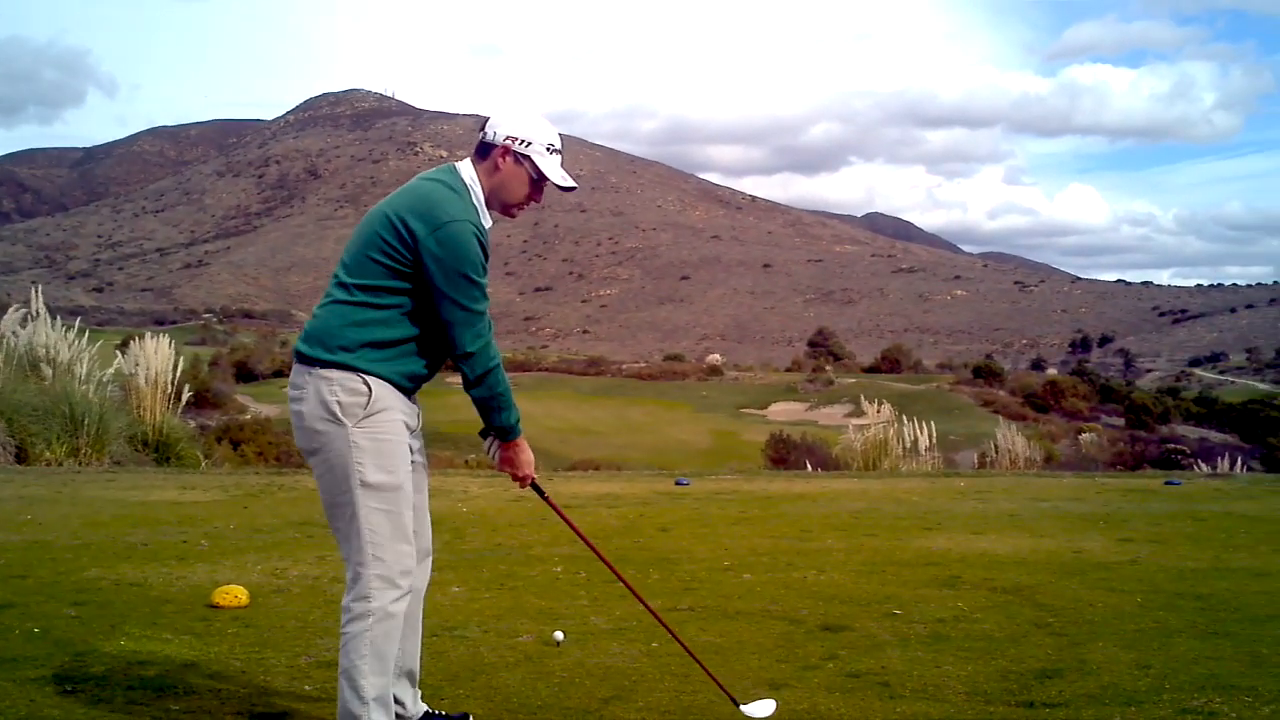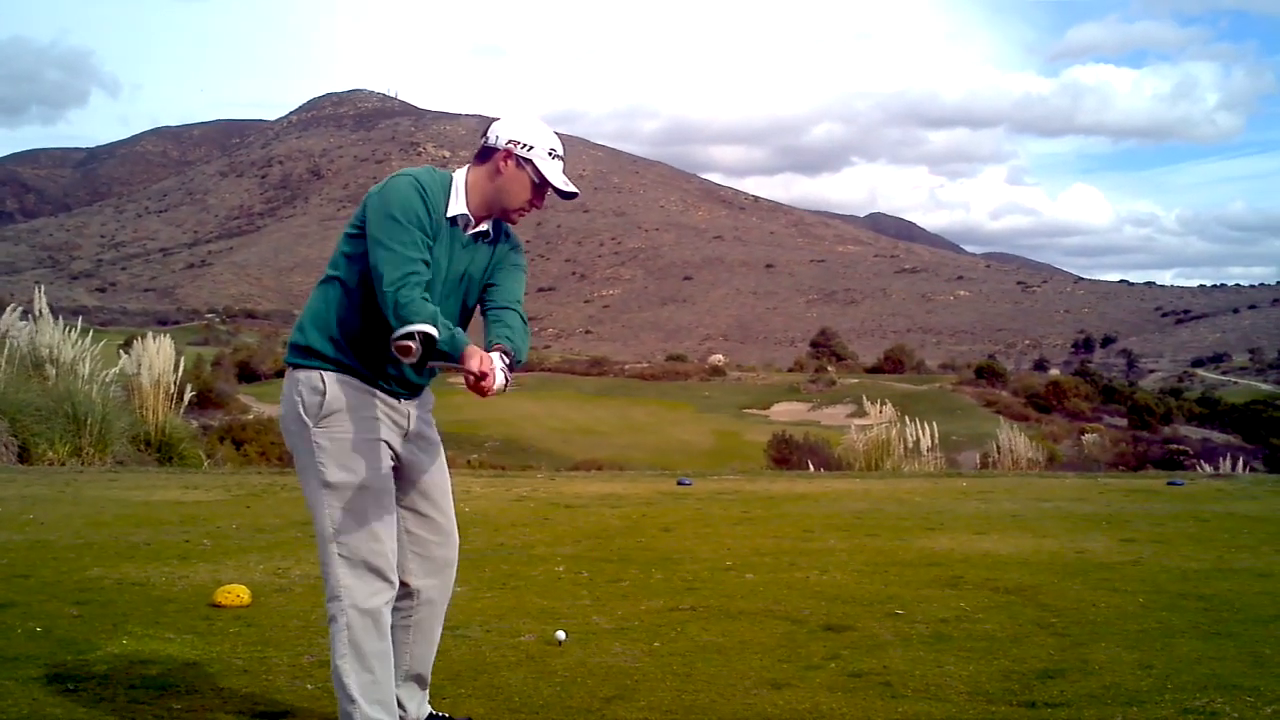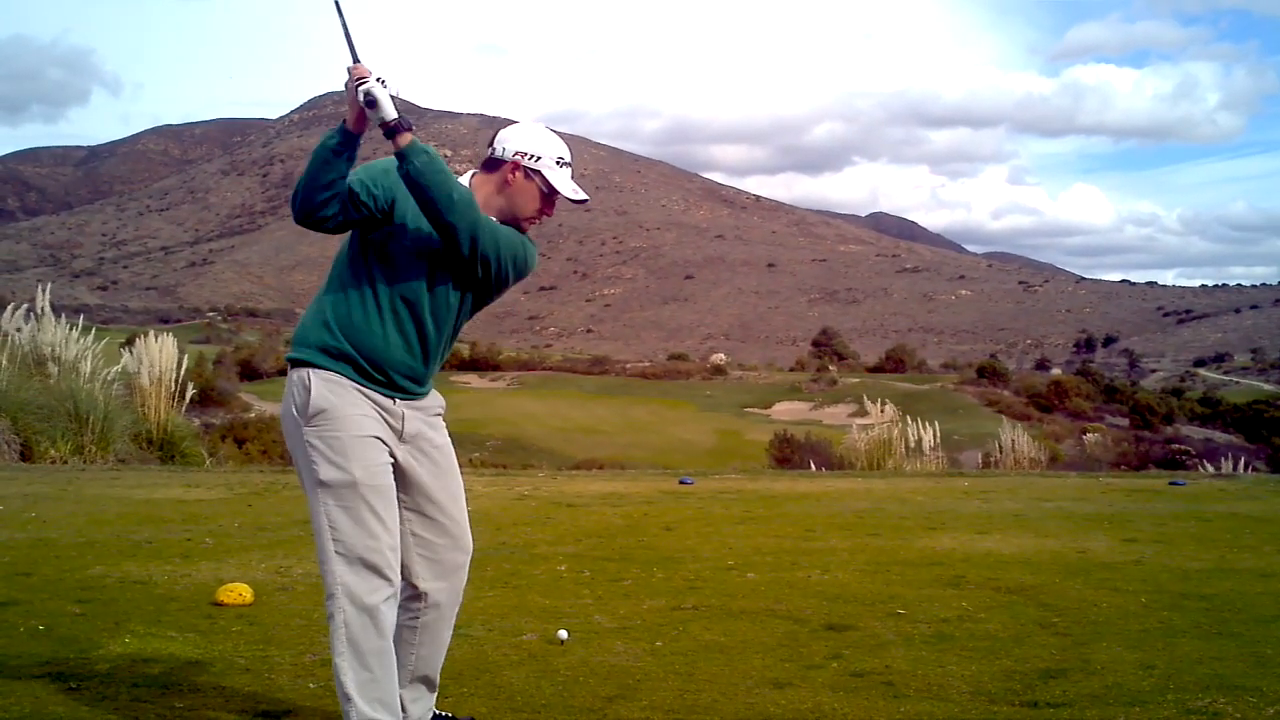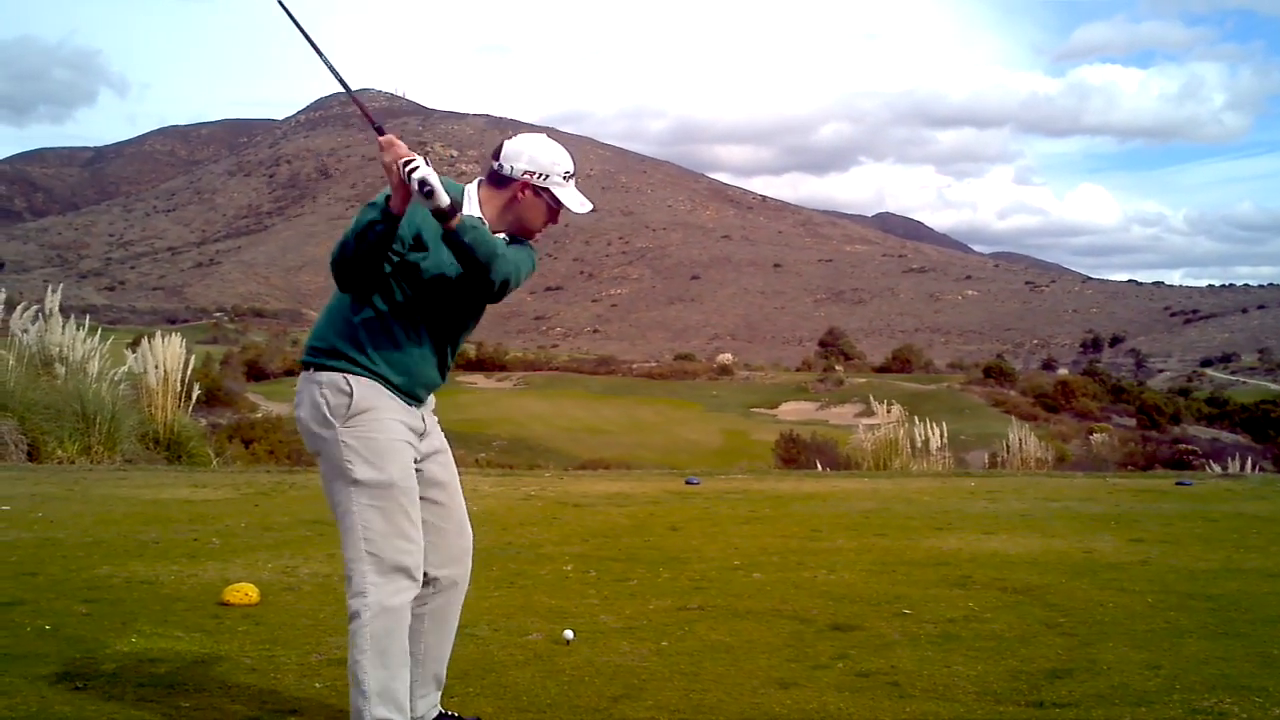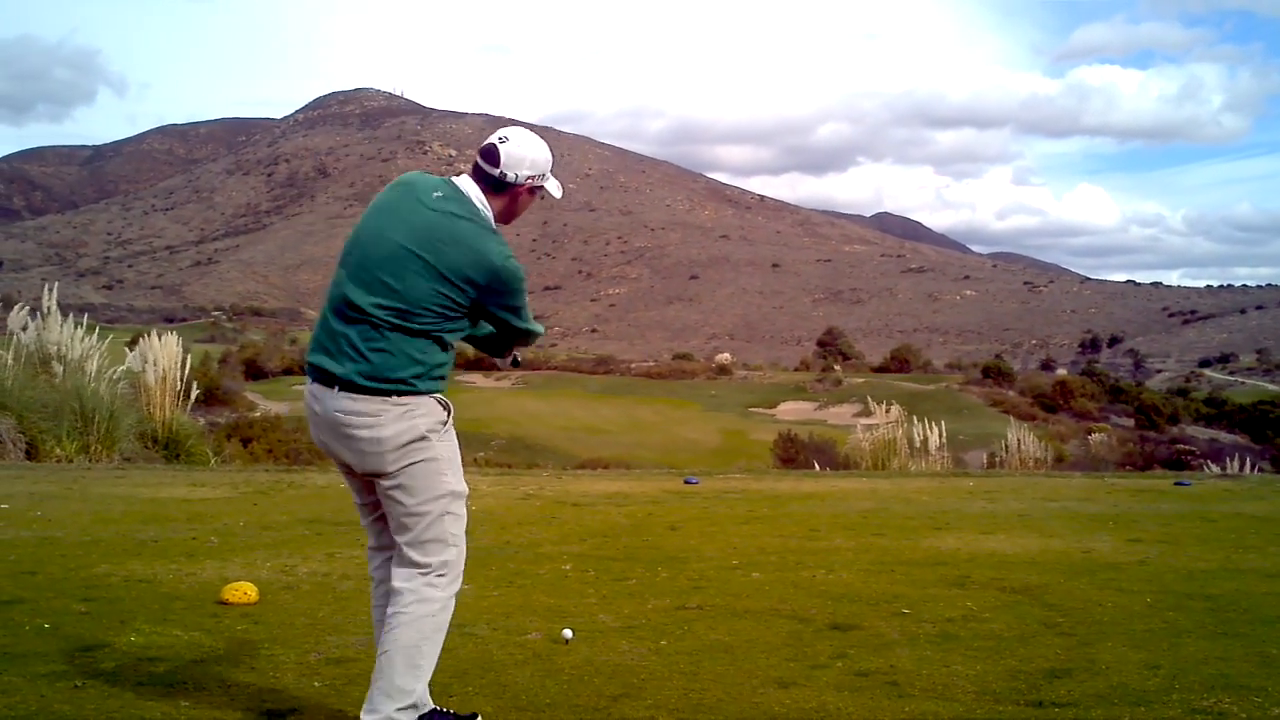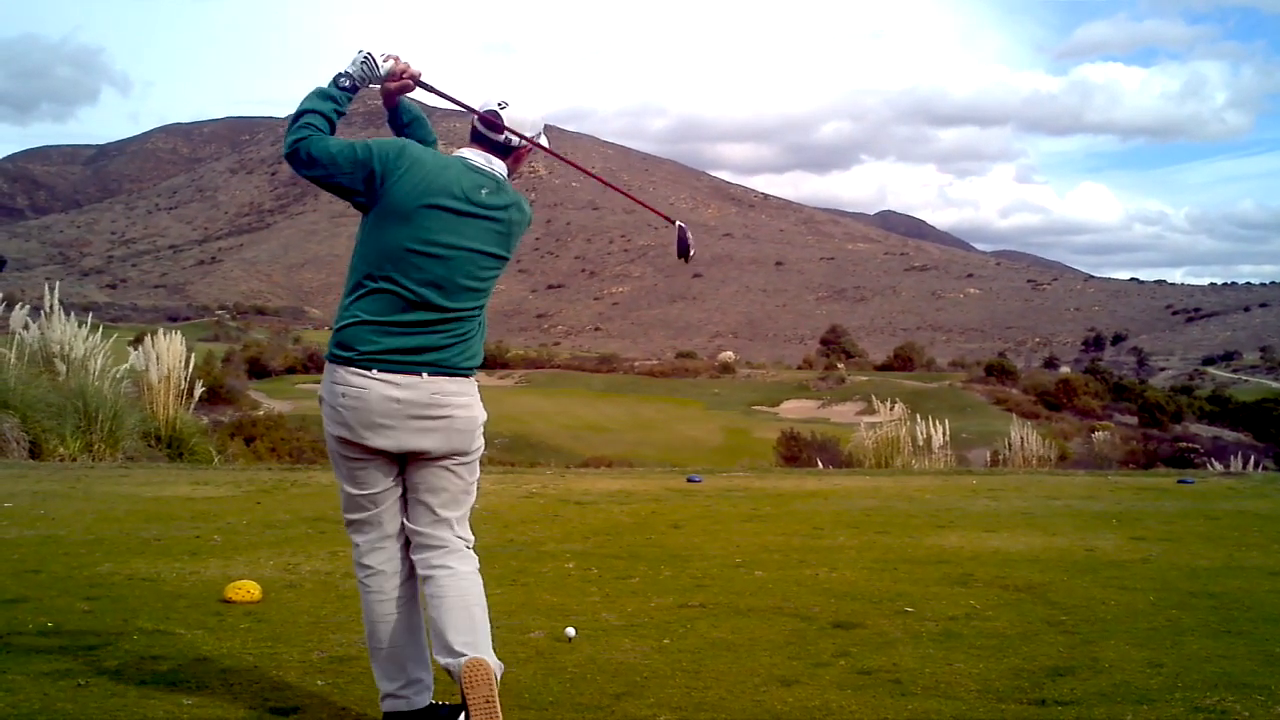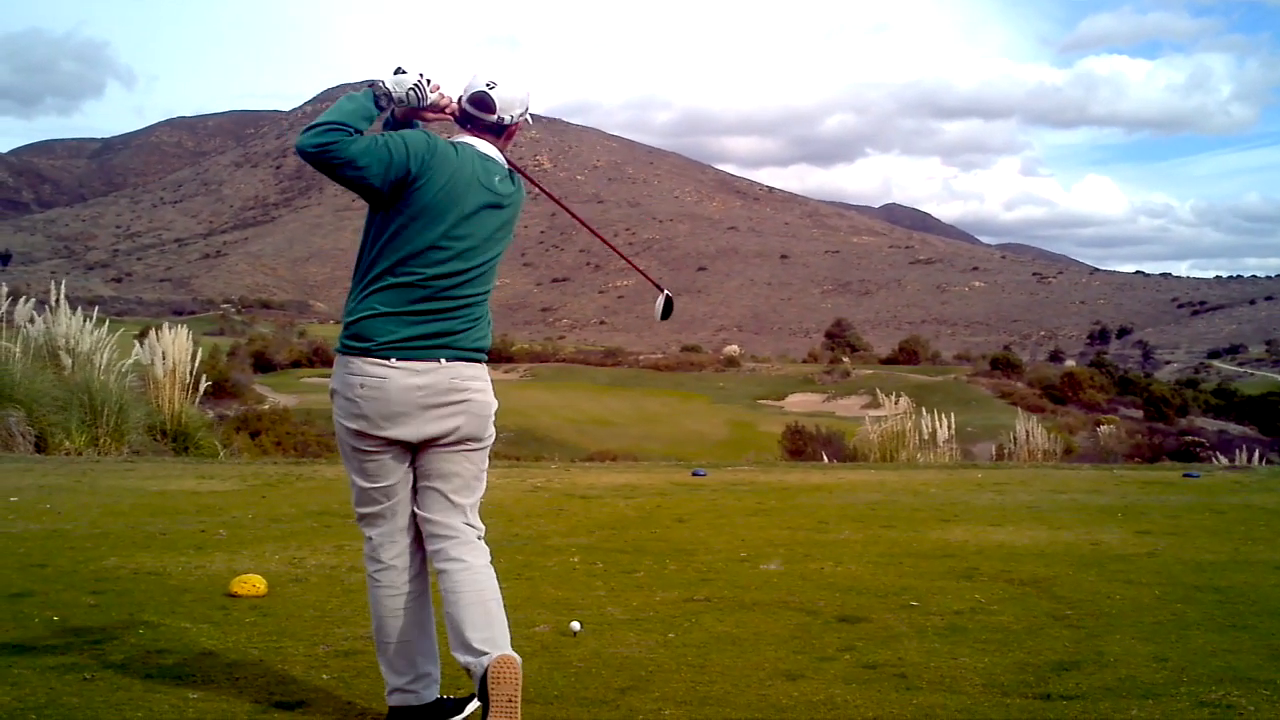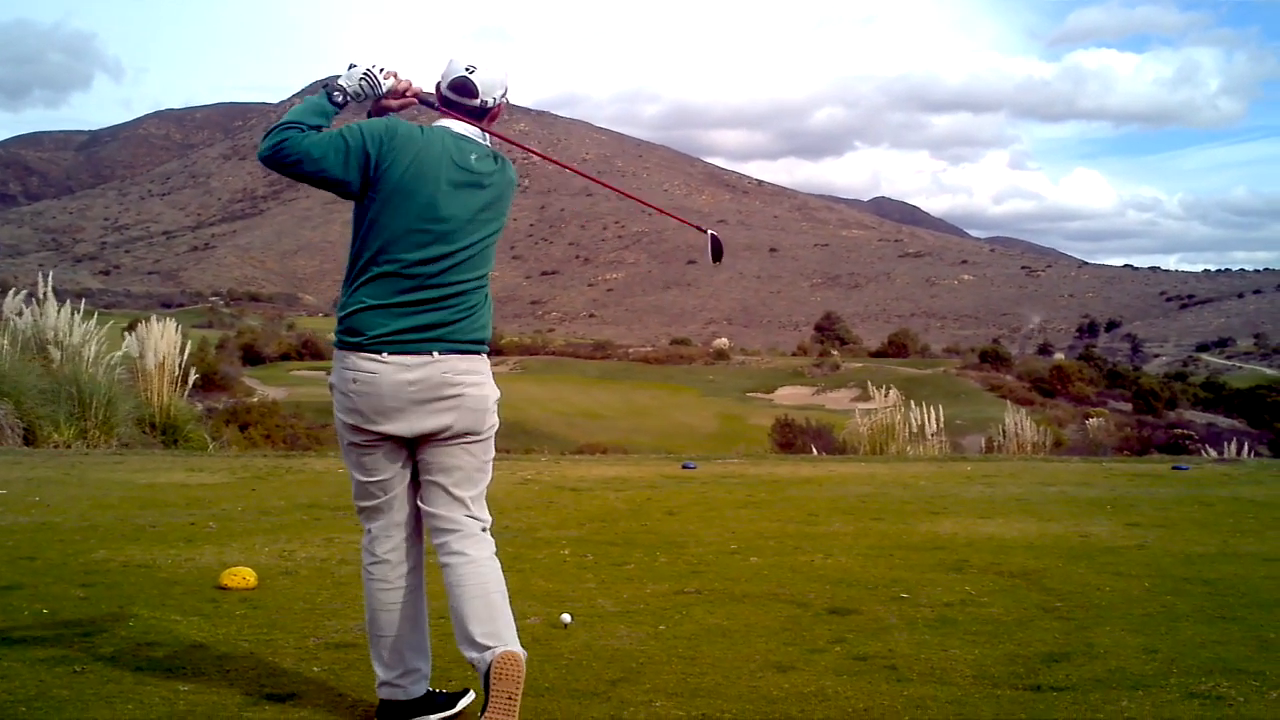
dt=0.3s
person 1, frame 1
left shoulder: (463, 212)
right shoulder: (445, 216)
left elbow: (474, 330)
right elbow: (472, 343)
left wrist: (497, 421)
right wrist: (511, 433)
left hip: (385, 395)
right hip: (348, 392)
left knee: (409, 559)
right knee: (383, 573)
person 1, frame 2
left shoulder: (503, 245)
right shoulder: (409, 192)
left elbow: (505, 315)
right elbow: (400, 292)
left wrist: (498, 358)
right wrist: (460, 351)
left hip: (406, 401)
right hip: (334, 392)
left knee: (431, 561)
right knee: (365, 572)
person 1, frame 3
left shoulder: (514, 253)
right shoulder: (394, 182)
left elbow: (462, 226)
right elbow: (311, 208)
left wrist: (400, 135)
right wrist: (351, 127)
left hip: (414, 406)
right hip: (334, 390)
left knee: (444, 558)
right knee: (366, 573)
person 1, frame 4
left shoulder: (512, 252)
right shoulder: (410, 207)
left elbow: (489, 266)
right elbow: (350, 273)
left wrist: (446, 208)
right wrist: (396, 201)
left hip: (409, 406)
right hip: (352, 396)
left knee: (446, 561)
right knee: (389, 574)
person 1, frame 5
left shoulder: (408, 189)
right shoulder: (493, 256)
right elbow: (510, 335)
left wrist: (483, 331)
right wrist: (508, 341)
left hip: (327, 399)
right hip: (397, 415)
left knee: (393, 556)
right knee: (430, 568)
person 1, frame 6
left shoulder: (400, 164)
right shoulder: (514, 214)
left elbow: (300, 146)
left wrist: (352, 77)
right wrist: (397, 101)
left hip: (355, 387)
right hip: (444, 399)
left knee: (380, 549)
right knee: (445, 545)
right ankle: (473, 664)
person 1, frame 7
left shoulder: (424, 157)
right shoulder: (510, 191)
left elbow: (316, 144)
left wrist: (388, 93)
right wrist: (410, 121)
left hip: (373, 378)
right hip: (459, 383)
left knee: (391, 544)
right knee: (457, 536)
right ankle: (493, 660)
person 1, frame 8
left shoulder: (393, 143)
right shoulder: (502, 175)
left elbow: (278, 147)
left wrist: (347, 87)
right wrist: (390, 114)
left hip: (369, 372)
right hip: (457, 376)
left knee: (386, 536)
right knee: (463, 530)
right ankle: (497, 654)
